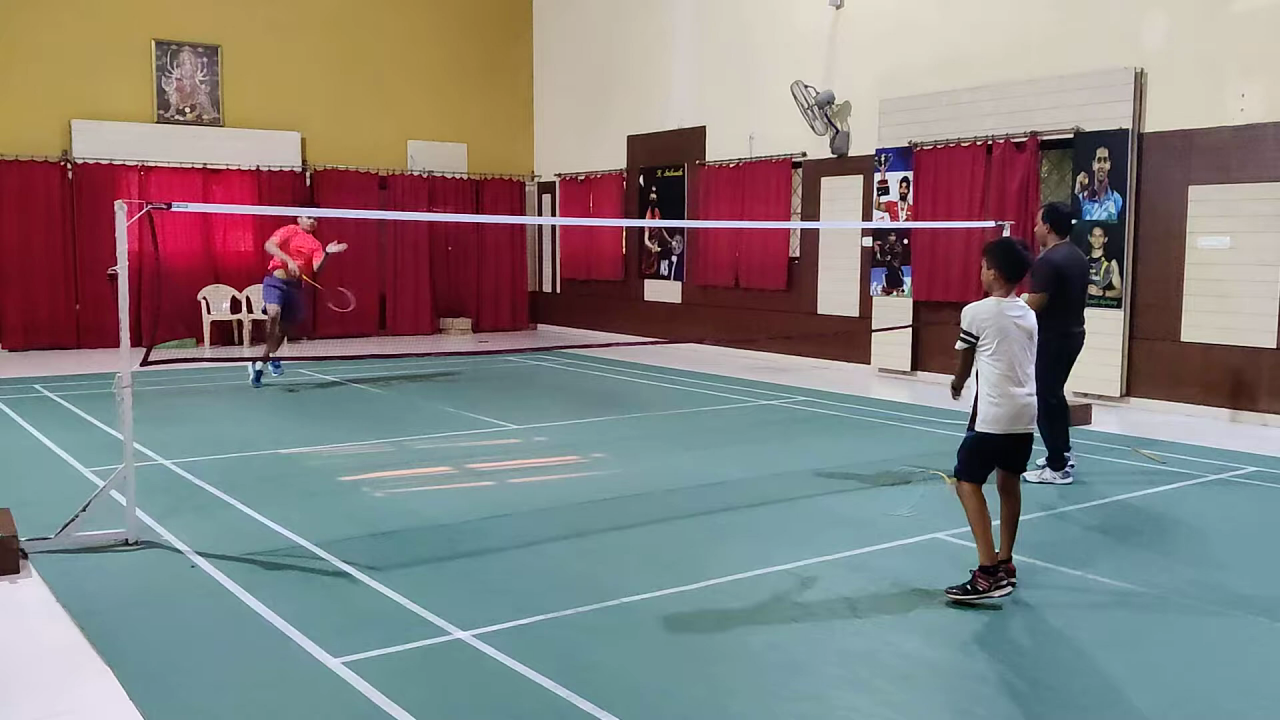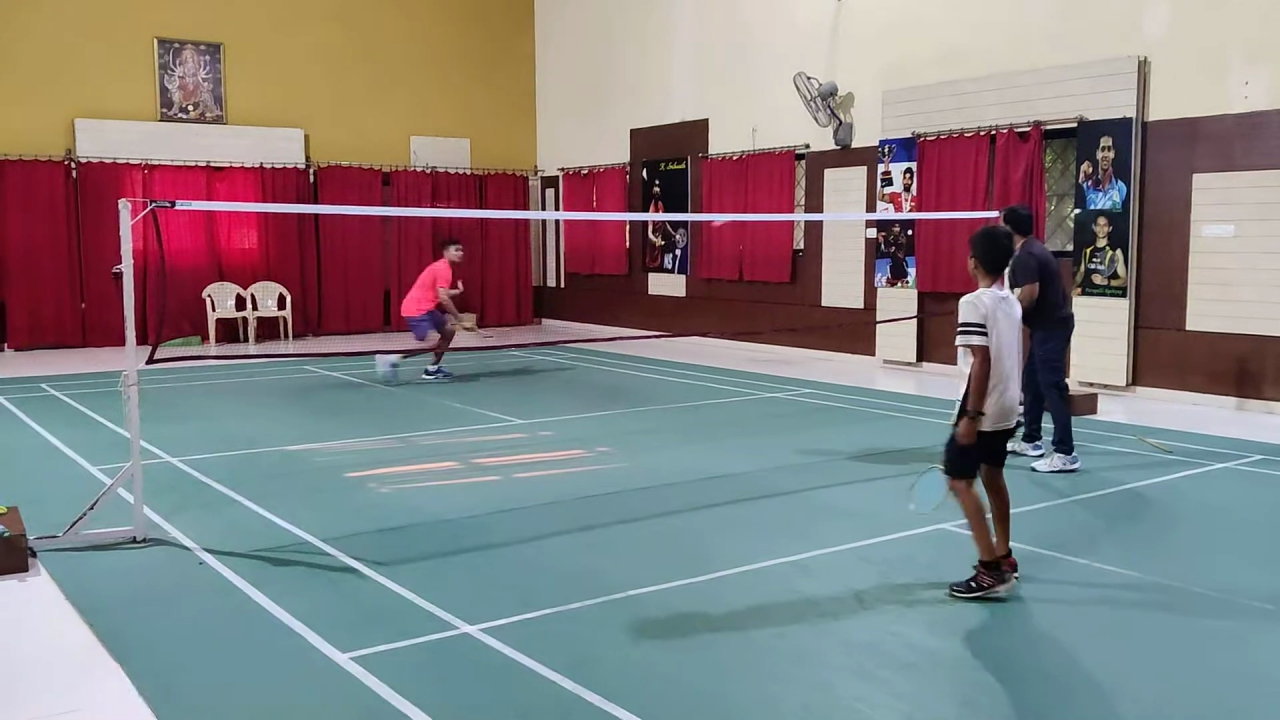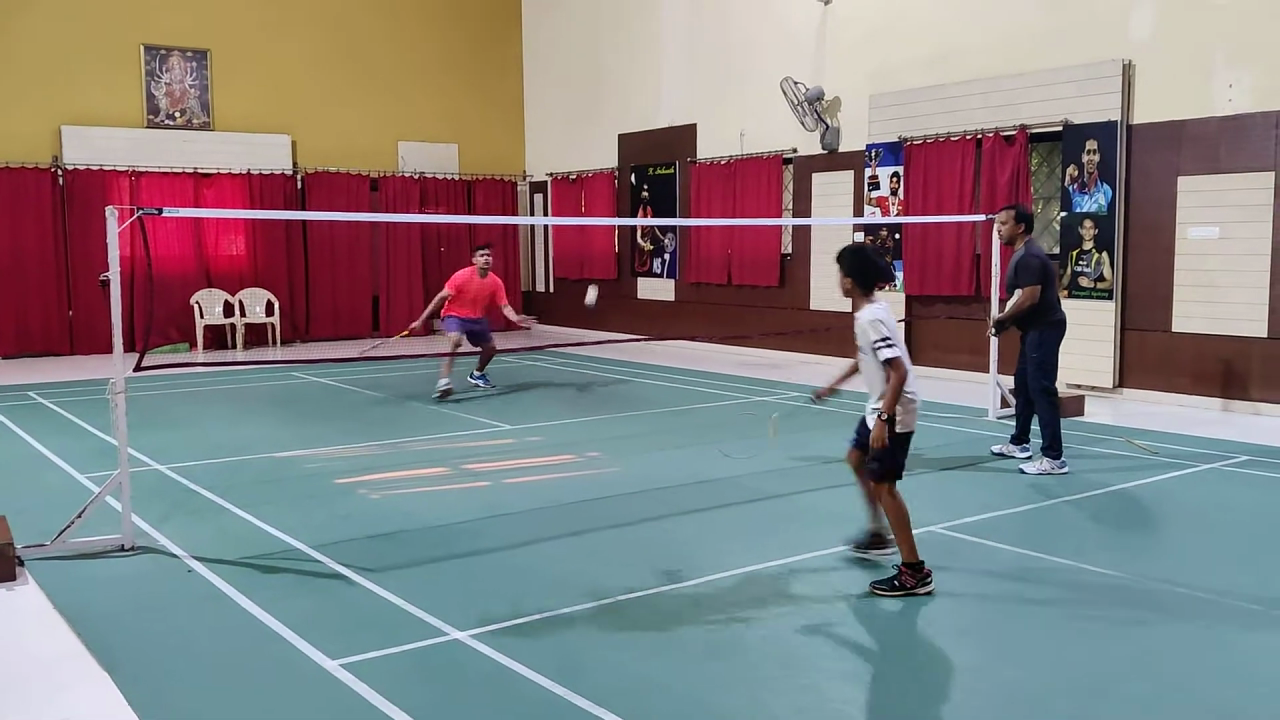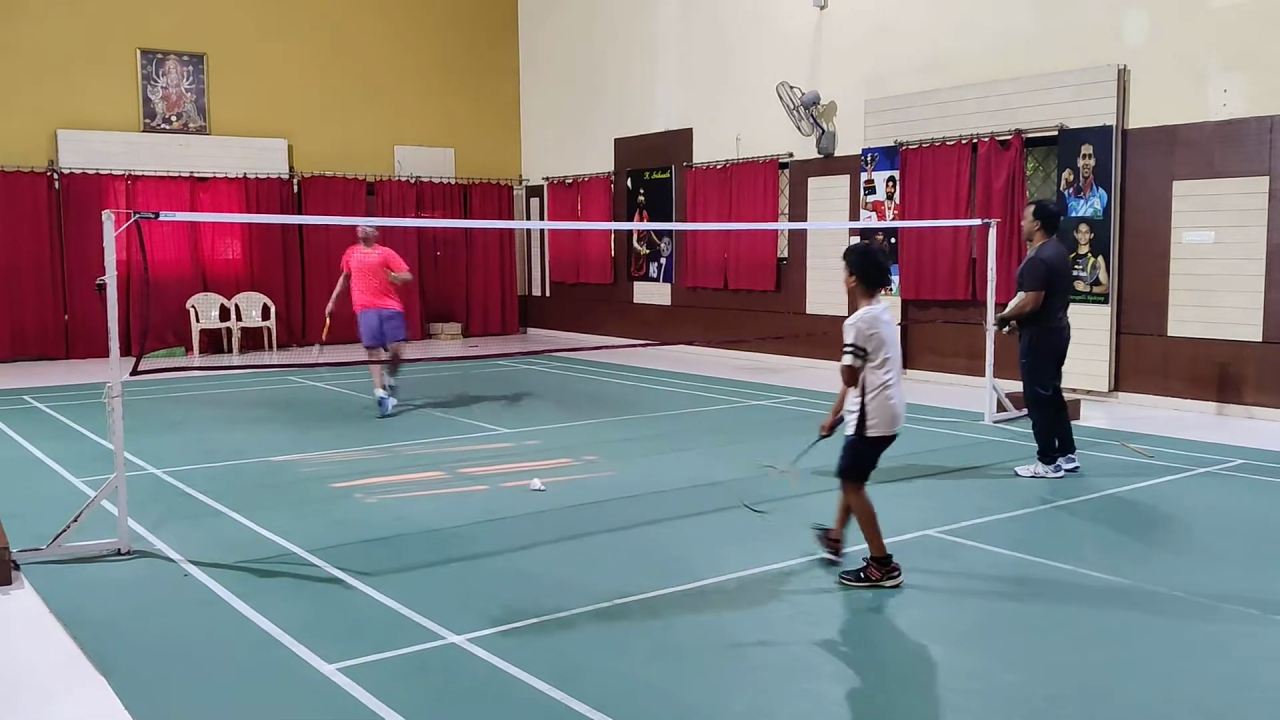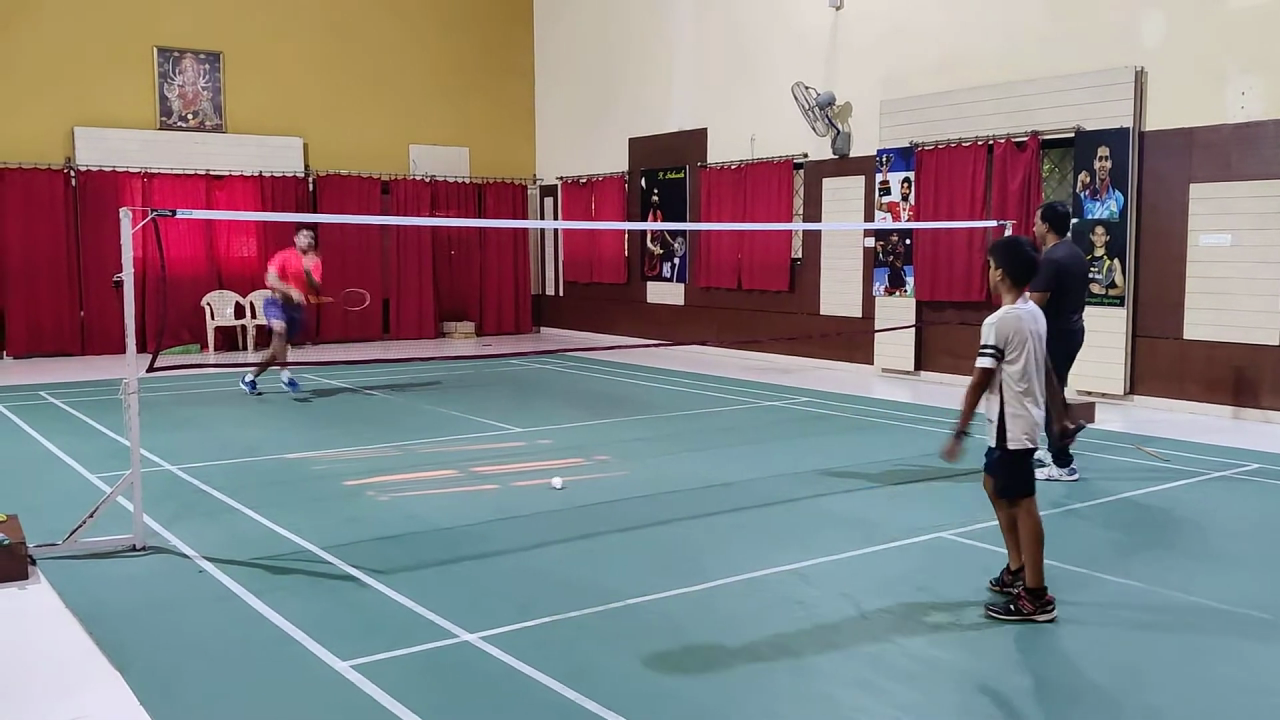
dt=1s
person 1, frame 1
left shoulder: (976, 312)
right shoulder: (1029, 315)
left elbow: (965, 362)
left wrist: (957, 382)
left hip: (992, 417)
right hip: (1024, 415)
left knee: (967, 485)
right knee: (1008, 483)
left ankle: (989, 573)
right ankle: (1004, 562)
person 1, frame 2
left shoulder: (973, 303)
right shoulder: (1011, 301)
left elbow: (980, 363)
left wrist: (968, 416)
left hip: (984, 411)
right hip: (1007, 407)
left knee: (959, 481)
right knee: (992, 475)
left ankle: (993, 566)
right ankle: (1003, 556)
person 1, frame 3
left shoulder: (872, 319)
right shoulder: (870, 312)
left elbow: (900, 372)
left wrist: (884, 421)
right wrist: (836, 382)
left hip: (894, 416)
right hip: (881, 409)
left knee: (883, 485)
right knee: (857, 460)
left ankle: (914, 573)
right ankle: (878, 533)
person 1, frame 4
left shoulder: (858, 323)
right shoulder: (883, 312)
left elbow: (848, 377)
right wrist: (836, 413)
left hip: (871, 416)
right hip: (889, 411)
left knee: (851, 484)
right knee: (854, 478)
left ankle: (882, 566)
right ankle: (837, 536)
person 1, frame 5
left shoulder: (997, 322)
right shoulder: (1036, 314)
left elbow: (980, 383)
right elbow: (1049, 374)
left wrist: (958, 432)
right wrist: (1061, 418)
left hip: (1012, 426)
right hip: (1031, 422)
left knee: (1020, 503)
right knee: (995, 486)
left ankle: (1036, 597)
right ankle: (1017, 570)
person 2, frame 1
left shoulder: (1047, 261)
right shoulder: (1079, 257)
left elbow: (1035, 304)
left hip: (1052, 339)
right hip: (1072, 334)
left knee: (1044, 401)
right knee: (1055, 396)
left ankle: (1057, 468)
right ankle: (1063, 452)
person 2, frame 2
left shoulder: (1025, 256)
right shoulder: (1033, 249)
left elbow: (1029, 296)
left hip: (1051, 327)
right hip: (1049, 324)
left knee: (1053, 387)
right knee: (1032, 381)
left ankle: (1065, 454)
right ankle: (1031, 440)
person 2, frame 3
left shoulder: (1028, 257)
right shoulder: (1023, 255)
left elbow: (1029, 298)
left wrist: (1001, 319)
right wrist: (1006, 321)
left hip: (1044, 330)
right hip: (1034, 330)
left knee: (1042, 390)
right knee: (1023, 385)
left ankle: (1053, 458)
right ankle: (1019, 442)
person 2, frame 4
left shoulder: (1038, 259)
right shoulder: (1058, 252)
left elbow: (1031, 302)
left wrist: (1004, 316)
right wrist: (1016, 318)
left hip: (1040, 335)
right hip: (1057, 330)
left knee: (1038, 398)
right knee: (1052, 394)
left ankle: (1048, 462)
right ankle: (1066, 454)
person 2, frame 5
left shoulder: (1049, 260)
right shoulder: (1077, 254)
left elbow: (1036, 303)
left hip: (1053, 336)
right hip: (1072, 331)
left ankle: (1063, 465)
right ankle: (1054, 449)
person 3, frame 1
left shoulder: (316, 244)
right shoulder: (288, 231)
left elbow: (316, 268)
right elbow: (269, 245)
left wrist: (327, 252)
right wrist: (288, 259)
left hip: (295, 286)
right hip: (276, 280)
left knee: (281, 331)
right knee: (274, 313)
left ankle: (259, 366)
right ankle: (270, 358)
person 3, frame 2
left shoulder: (442, 267)
right shoulder: (444, 269)
right elbow: (443, 298)
left wrist: (457, 291)
right wrist: (458, 318)
left hip: (426, 309)
right hip: (418, 311)
left knee: (449, 330)
left ankle: (432, 369)
right ankle: (393, 359)
person 3, frame 3
left shoulder: (496, 283)
right shoulder: (462, 276)
left elbow: (505, 307)
right elbow: (440, 298)
left wrist: (517, 319)
right wrist: (420, 320)
left hip: (477, 319)
right hip: (454, 315)
left knee: (490, 349)
right knee: (455, 339)
left ankle: (476, 374)
right ankle: (443, 384)
person 3, frame 4
left shoulder: (387, 253)
right shoulder: (350, 254)
left elbow: (407, 276)
right elbow: (344, 277)
left wrist: (399, 277)
right wrist: (332, 301)
left hip: (390, 308)
right hip: (366, 309)
left knee: (396, 351)
right knee: (373, 350)
left ankle: (390, 381)
right ankle: (381, 394)
person 3, frame 5
left shoulder: (315, 262)
right shoulder: (283, 256)
left elbow: (316, 286)
right elbow: (270, 280)
left wrist: (309, 270)
right wrist: (292, 290)
left hip: (295, 308)
right hip: (277, 302)
left knee: (278, 348)
right knee: (280, 329)
left ankle: (250, 378)
right ankle: (286, 375)
